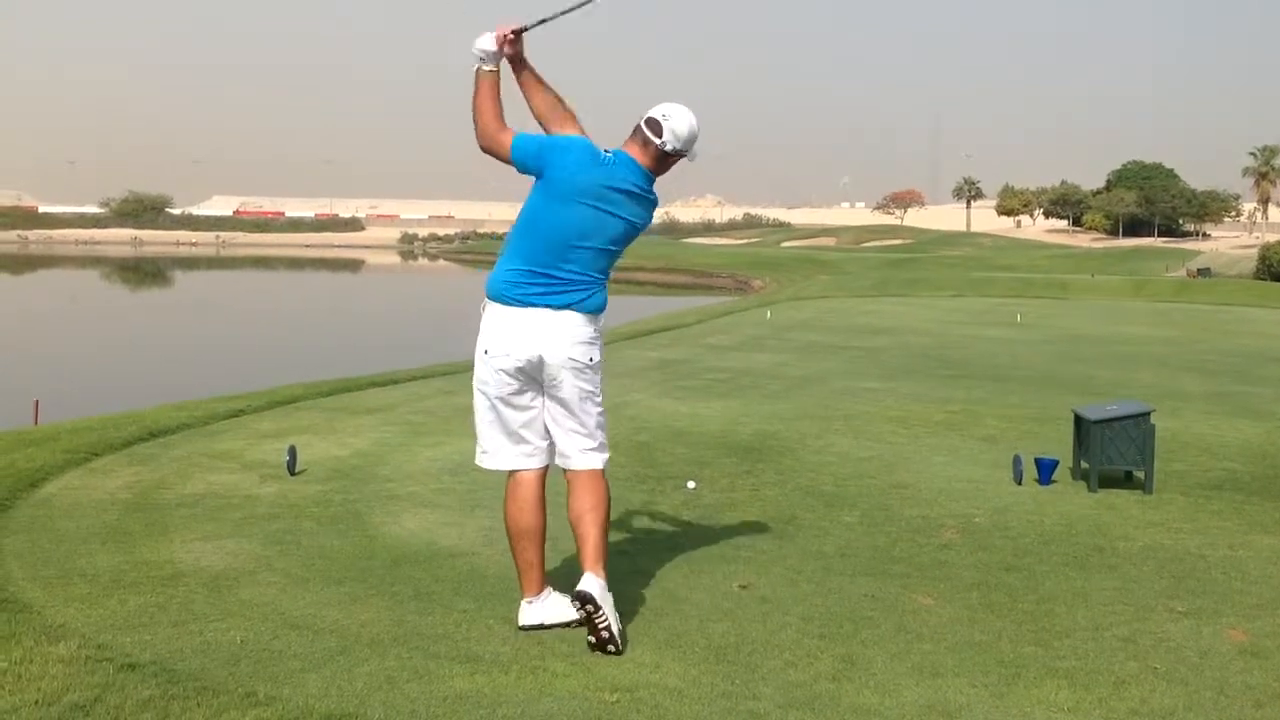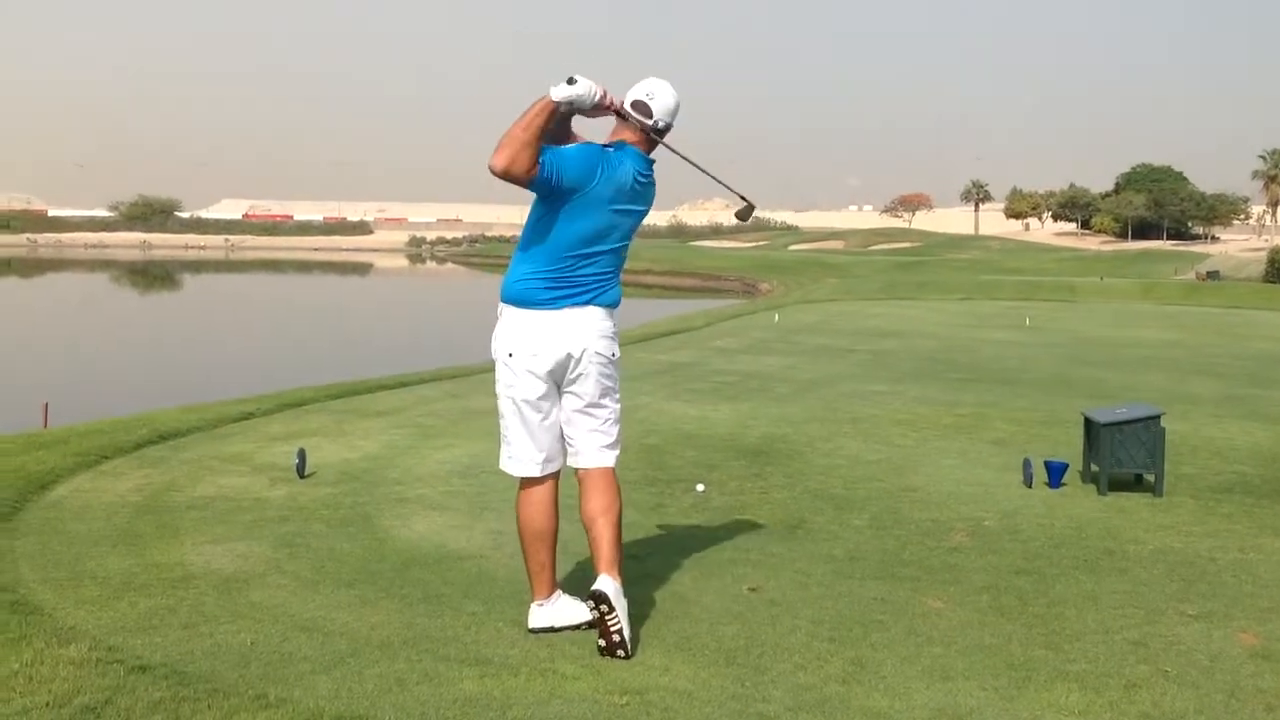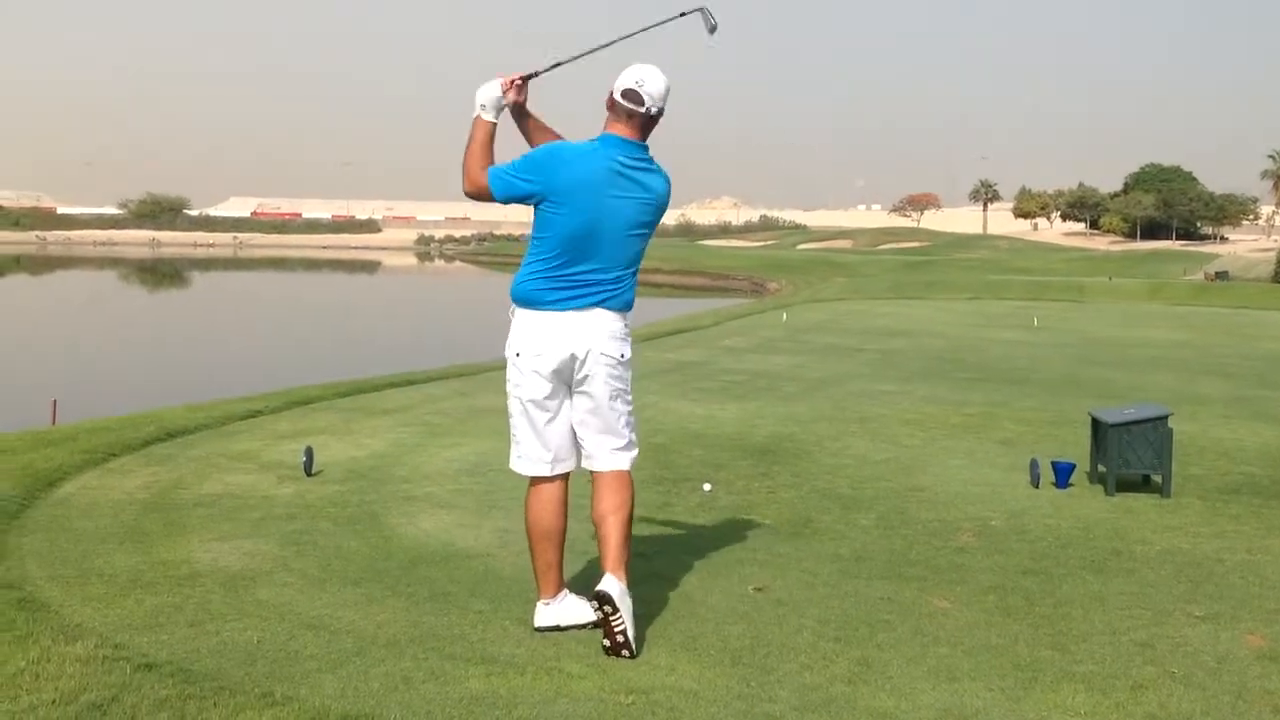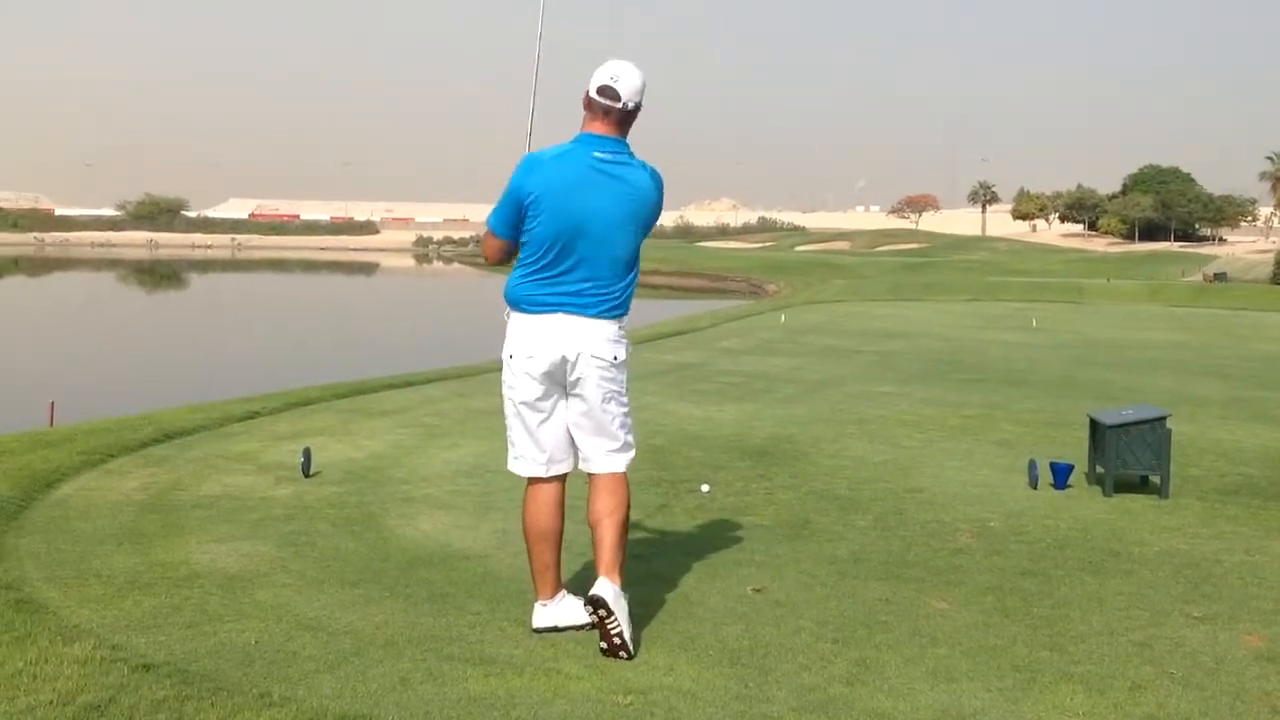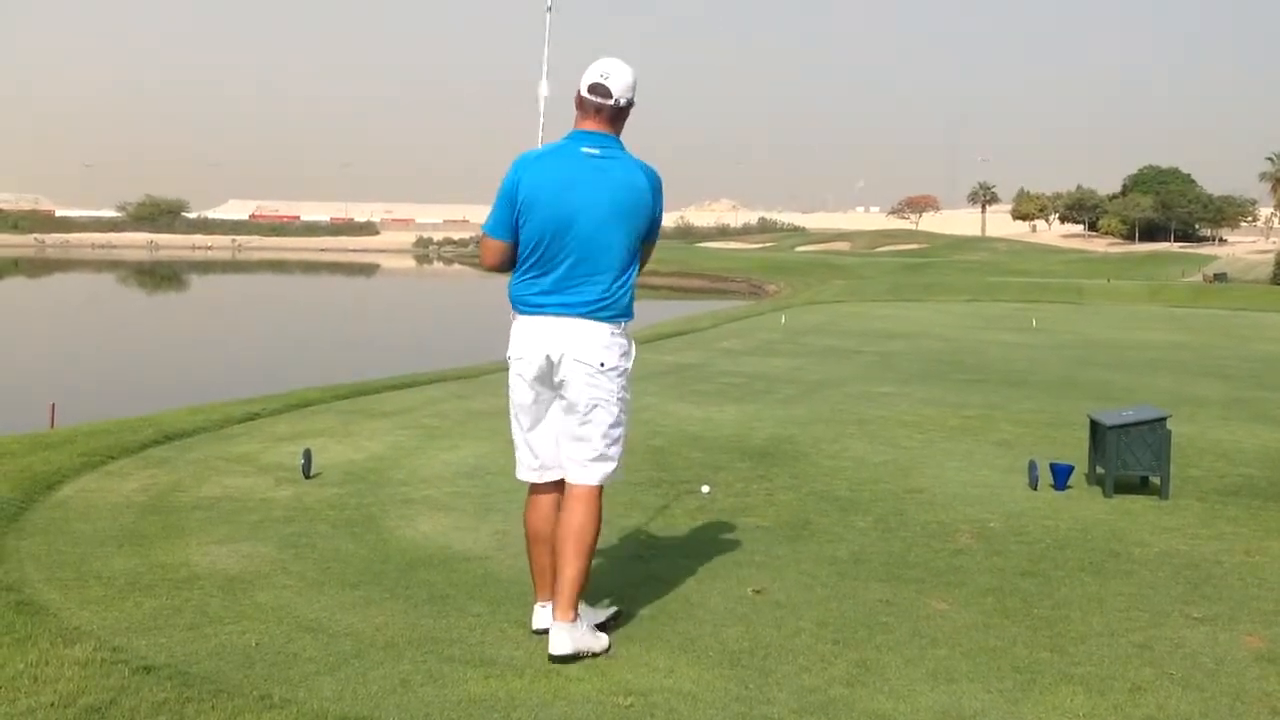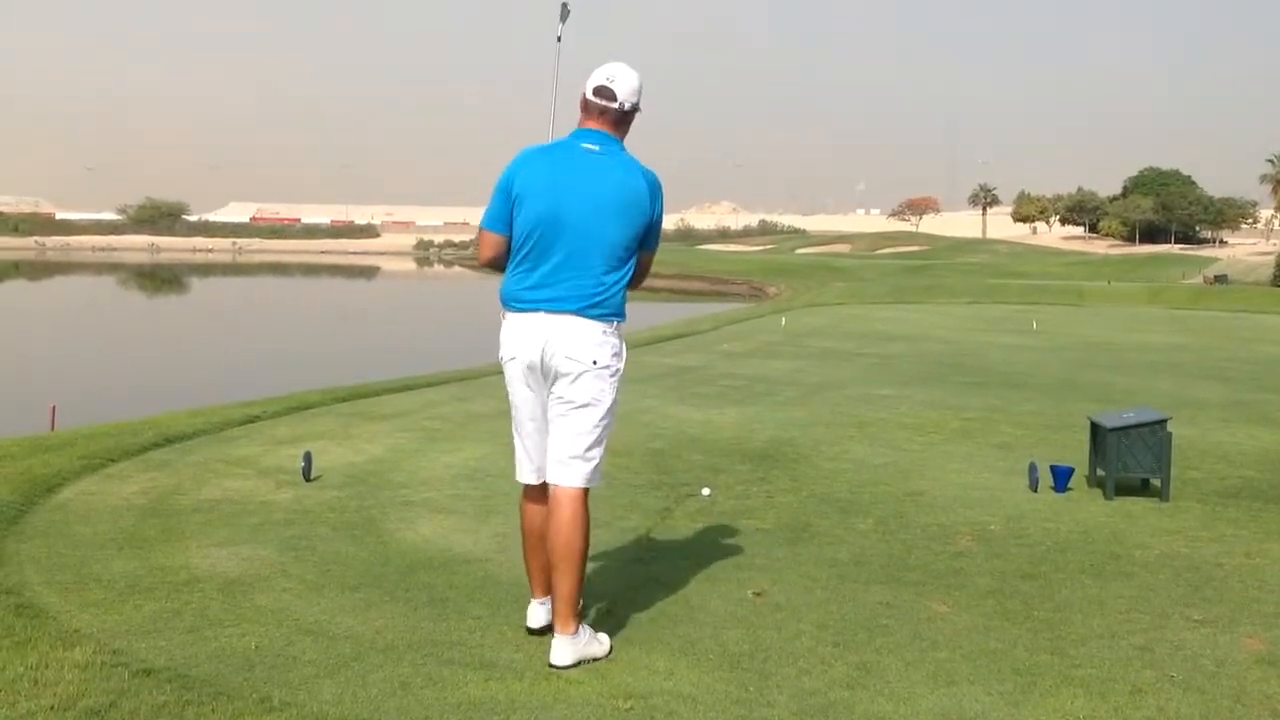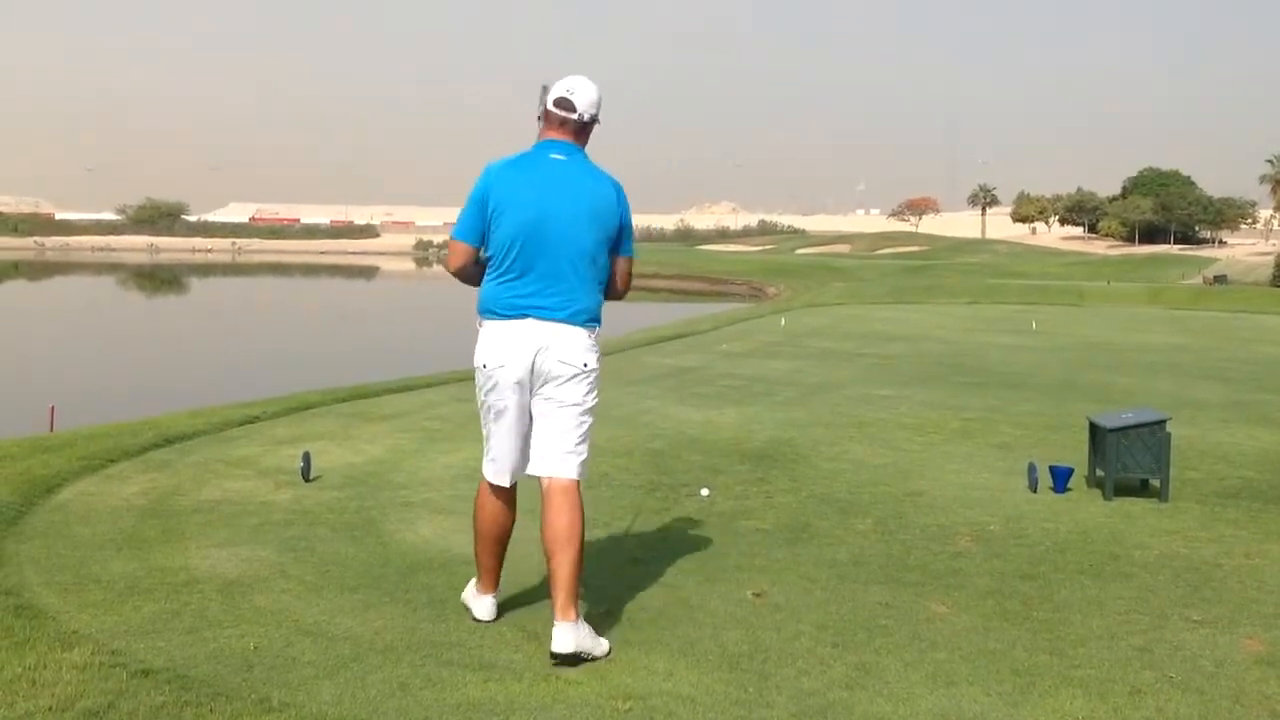
dt=0.4s
person 1, frame 1
left shoulder: (574, 163)
right shoulder: (644, 204)
left elbow: (490, 139)
left wrist: (492, 63)
right wrist: (521, 65)
left hip: (506, 327)
right hip: (571, 336)
left knee: (524, 465)
right knee: (585, 461)
left ankle: (535, 596)
right ankle: (593, 581)
person 1, frame 2
left shoulder: (589, 165)
right shoulder: (642, 183)
left elbow: (504, 163)
right elbow: (558, 137)
left wrist: (558, 97)
right wrist: (566, 107)
left hip: (529, 330)
right hip: (592, 330)
left knee: (537, 471)
right knee: (597, 462)
left ankle: (545, 601)
right ankle: (608, 582)
person 1, frame 3
left shoulder: (561, 164)
right shoulder: (657, 185)
left elbow: (475, 183)
left wrist: (487, 110)
right wrist: (522, 112)
left hip: (539, 330)
right hip: (604, 333)
left knee: (547, 471)
right knee: (611, 463)
left ankle: (551, 599)
right ankle: (614, 581)
person 1, frame 4
left shoulder: (536, 169)
right shoulder: (648, 184)
left elbow: (494, 252)
left hip: (532, 335)
right hip: (599, 338)
left knee: (543, 472)
right knee: (609, 466)
left ankle: (549, 601)
right ankle: (608, 586)
person 1, frame 5
left shoulder: (529, 168)
right shoulder: (644, 181)
left elbow: (492, 258)
left hip: (533, 334)
right hip: (598, 340)
left knee: (543, 478)
right knee: (586, 480)
left ankle: (547, 603)
right ankle: (568, 620)
person 1, frame 6
left shoulder: (527, 164)
right shoulder: (643, 183)
left elbow: (487, 254)
left hip: (522, 331)
right hip: (589, 339)
left knee: (534, 476)
right knee: (569, 483)
left ankle: (541, 601)
right ankle: (567, 633)
person 1, frame 7
left shoulder: (497, 176)
right shoulder: (609, 190)
left elbow: (458, 263)
right elbow: (619, 284)
left hip: (503, 338)
right hip: (570, 344)
left knee: (498, 475)
right knee: (561, 480)
left ankle: (484, 591)
right ankle: (567, 624)
